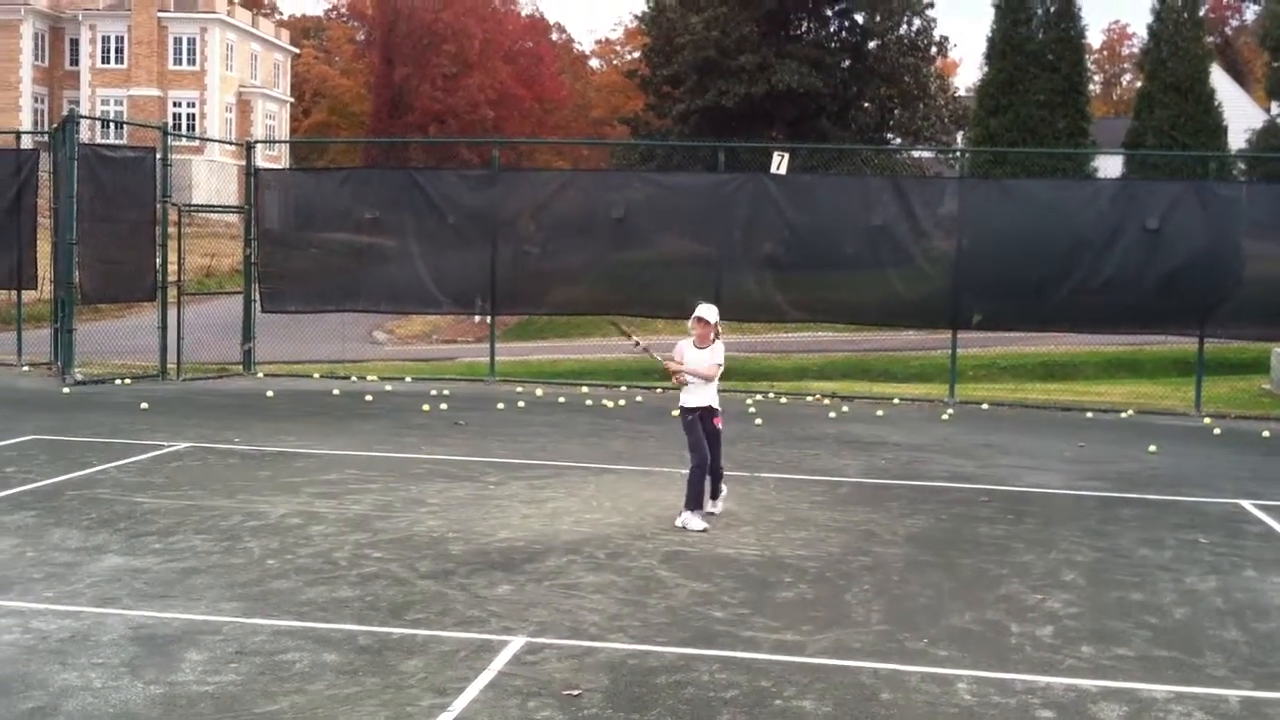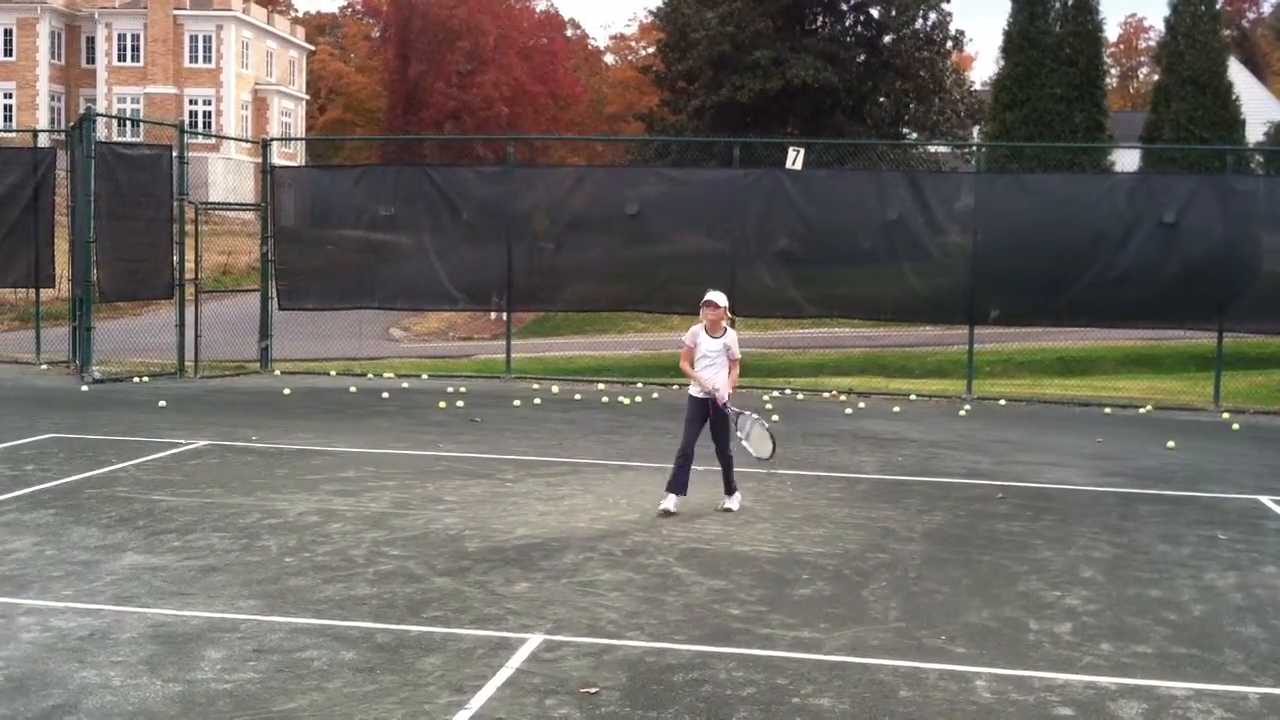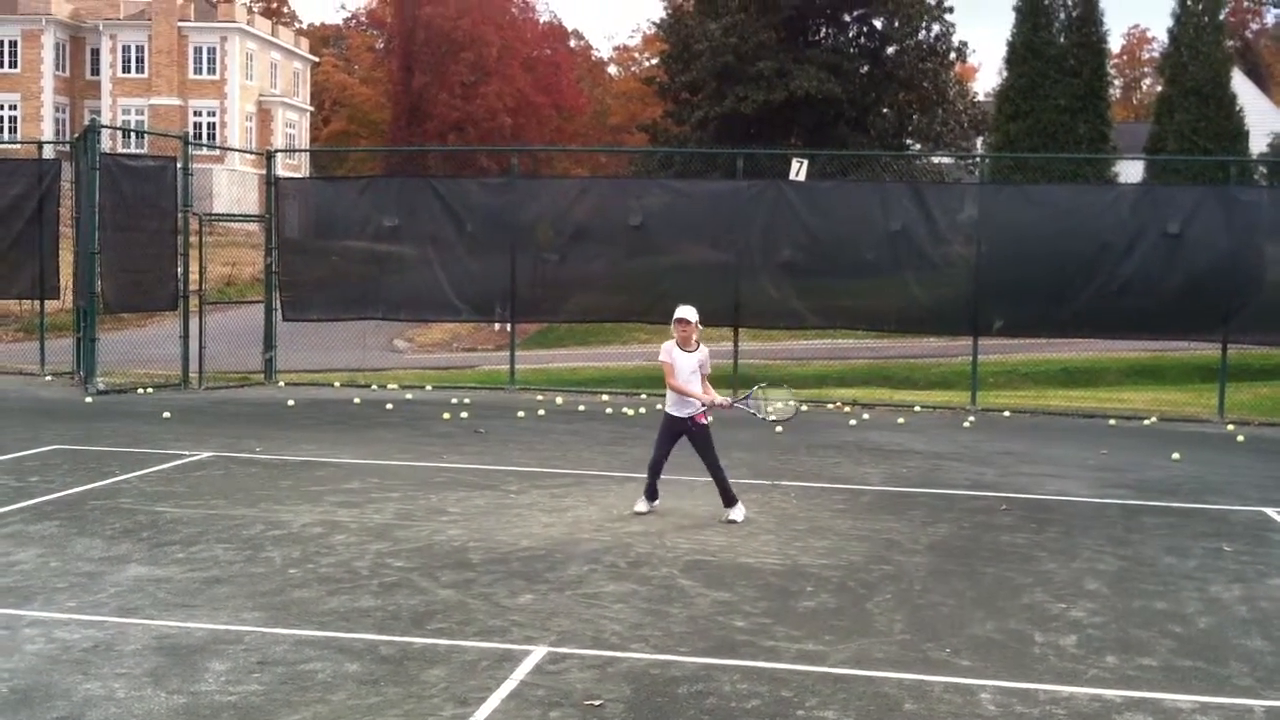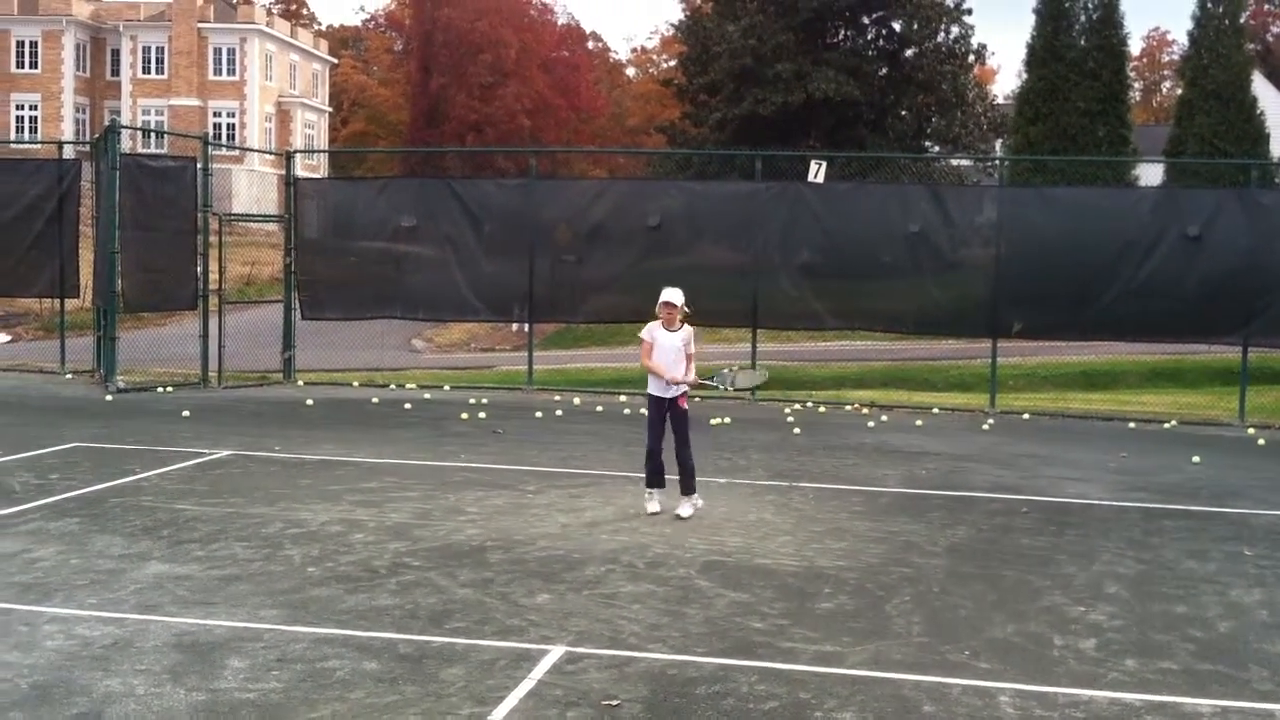
dt=0.3s
person 1, frame 1
left shoulder: (717, 346)
right shoulder: (683, 346)
left elbow: (711, 374)
left wrist: (682, 368)
right wrist: (679, 377)
left hip: (710, 409)
right hip: (688, 409)
left knee: (714, 462)
right knee: (701, 460)
left ankle: (716, 494)
right ankle: (691, 513)
person 1, frame 2
left shoulder: (730, 336)
right shoulder: (695, 332)
left elbow: (734, 368)
right elbow: (684, 363)
left wrist: (727, 389)
right wrist: (701, 381)
left hip: (719, 399)
right hip: (697, 397)
left knee: (724, 450)
right knee: (686, 447)
left ankle: (730, 494)
right ankle: (672, 496)
person 1, frame 3
left shoulder: (702, 352)
right shoulder: (669, 348)
right elbow: (671, 383)
left wrist: (715, 397)
right wrist: (698, 396)
left hip: (696, 414)
right hip: (672, 414)
left knee: (712, 462)
right knee: (656, 461)
left ankle: (733, 505)
right ankle: (649, 498)
person 1, frame 4
left shoulder: (687, 331)
right shoulder: (652, 328)
left elbow: (690, 361)
right elbow: (645, 361)
left wrist: (690, 375)
right wrist: (664, 374)
left hip: (678, 395)
right hip: (656, 395)
left knee: (683, 447)
right knee: (654, 446)
left ankle: (689, 497)
right ankle: (653, 492)
